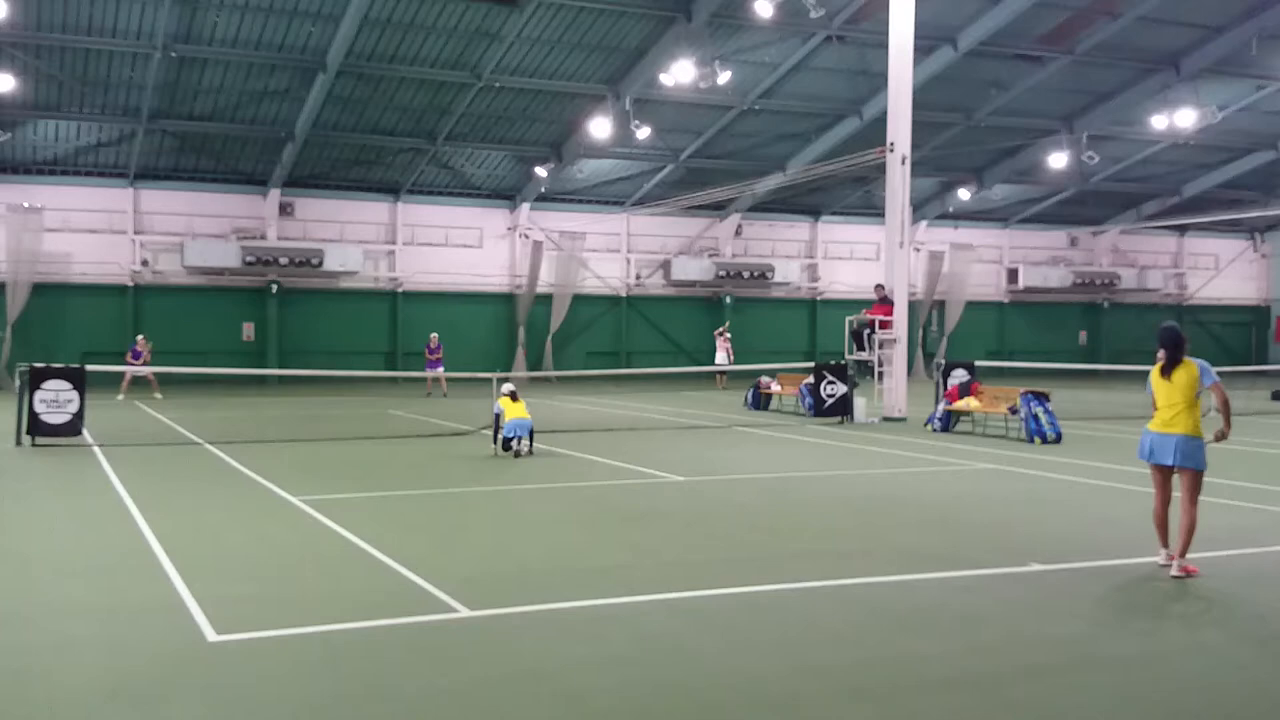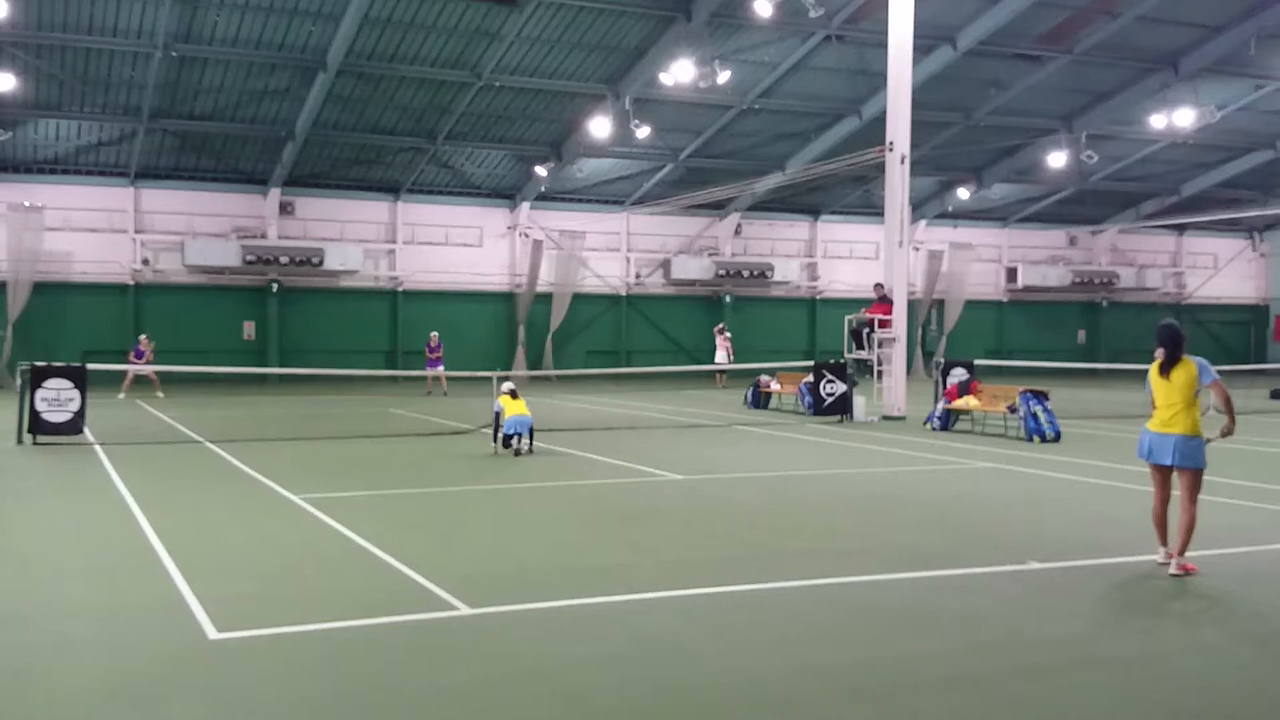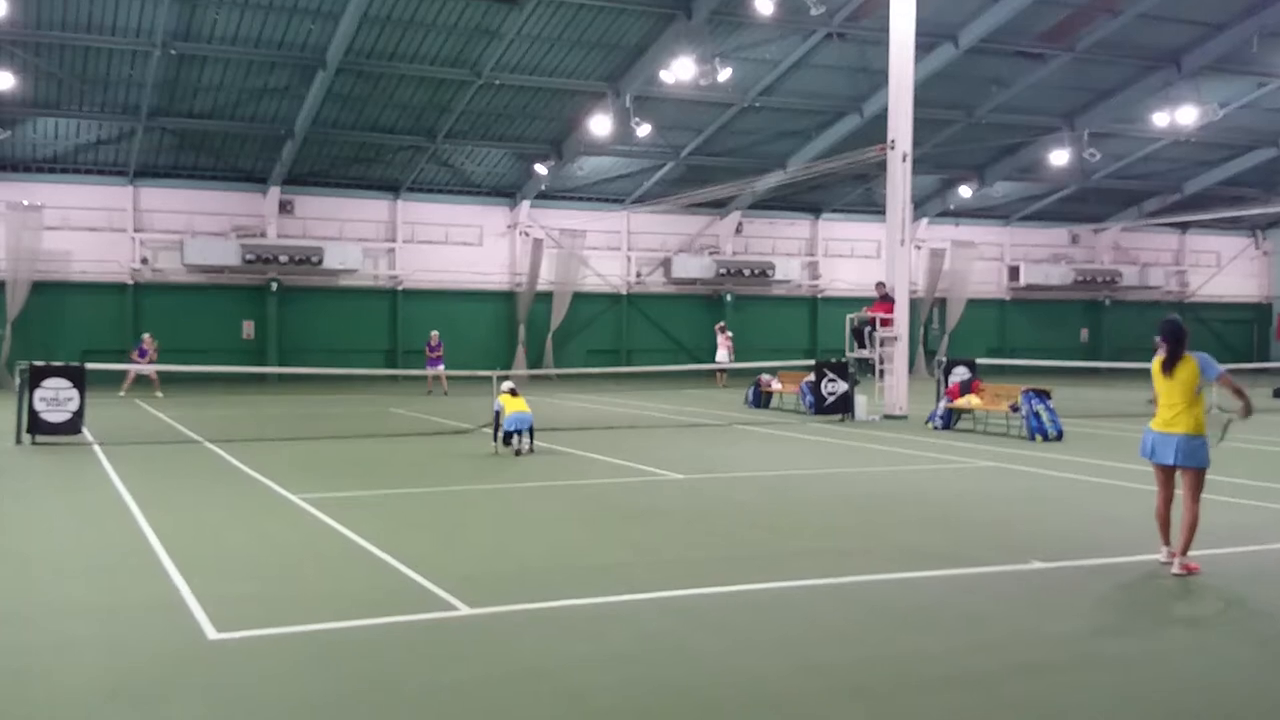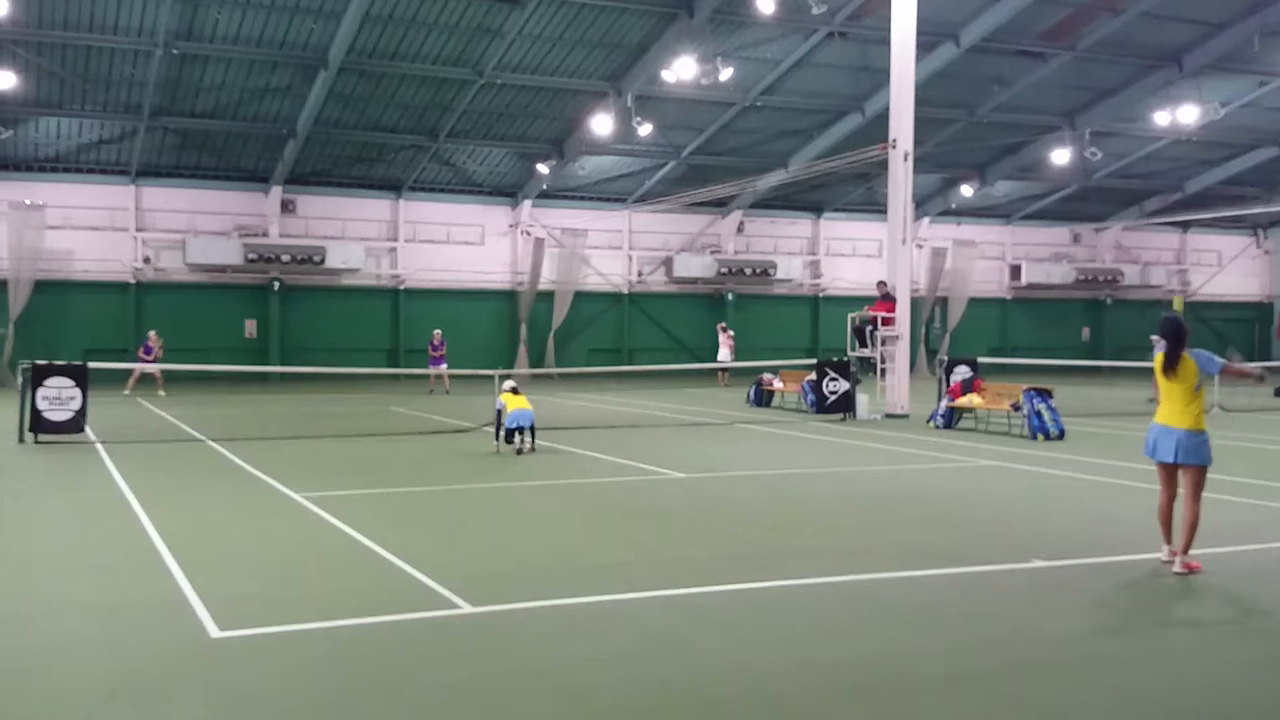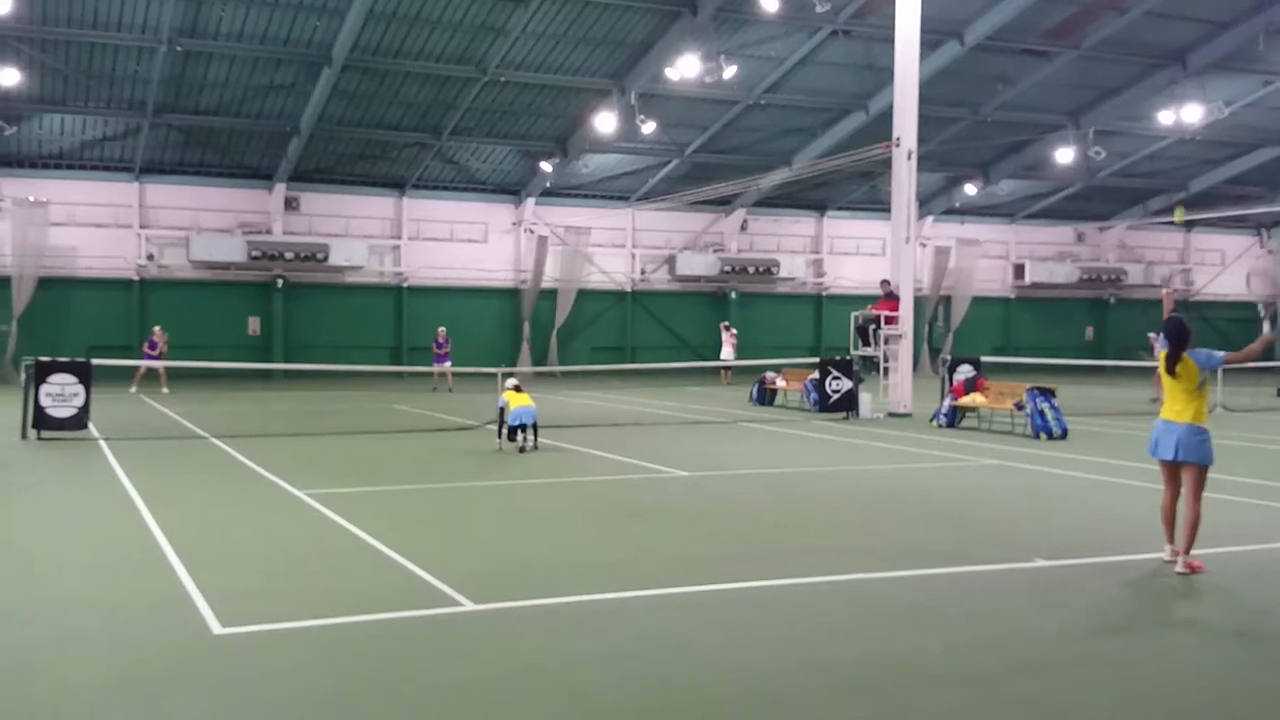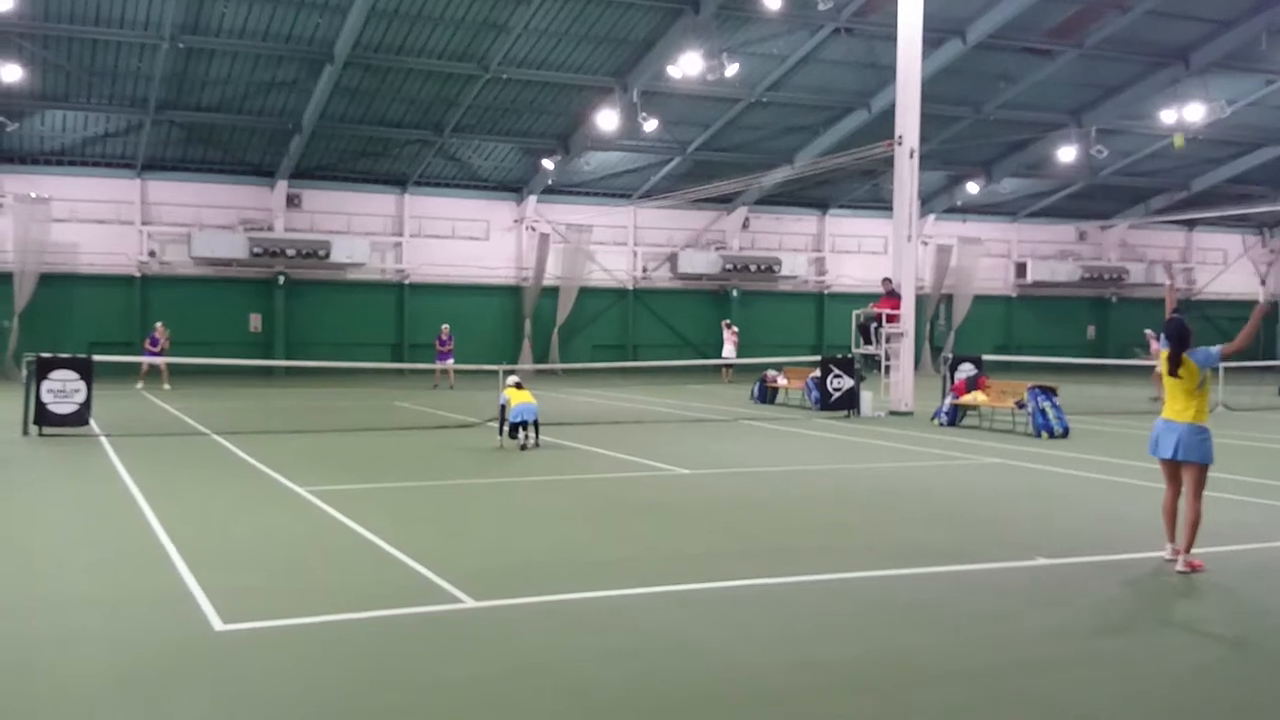
dt=0.1s
person 1, frame 1
left shoulder: (1155, 371)
right shoulder: (1198, 367)
right elbow: (1221, 397)
right wrist: (1226, 425)
left hip: (1156, 437)
right hip: (1186, 441)
left knee: (1161, 498)
right knee: (1189, 504)
left ankle: (1164, 552)
right ankle: (1179, 562)
person 1, frame 2
left shoulder: (1154, 369)
right shoulder: (1197, 365)
right elbow: (1223, 395)
right wrist: (1231, 420)
left hip: (1156, 436)
right hip: (1186, 440)
left knee: (1161, 497)
right knee: (1188, 503)
left ankle: (1163, 550)
right ankle: (1178, 560)
person 1, frame 3
left shoulder: (1157, 364)
right shoulder: (1198, 362)
right elbow: (1231, 385)
right wrist: (1246, 402)
left hip: (1159, 435)
right hip: (1188, 440)
left knee: (1164, 496)
right knee: (1191, 501)
left ankle: (1166, 549)
right ankle: (1181, 560)
person 1, frame 4
left shoulder: (1159, 356)
right shoulder: (1198, 358)
left elbow: (1163, 342)
right elbow: (1236, 371)
left wrist: (1169, 320)
right wrist: (1256, 373)
left hip: (1162, 432)
right hip: (1190, 436)
left knee: (1167, 494)
right knee: (1192, 499)
left ankle: (1168, 548)
right ankle: (1182, 558)
person 1, frame 5
left shoulder: (1164, 353)
right shoulder: (1198, 358)
left elbow: (1168, 325)
right elbow: (1243, 356)
left wrist: (1167, 295)
right wrist: (1266, 339)
left hip: (1165, 431)
right hip: (1191, 435)
left knee: (1170, 493)
right knee: (1192, 499)
left ankle: (1170, 548)
right ankle: (1184, 559)
person 1, frame 6
left shoulder: (1165, 353)
right shoulder: (1199, 358)
left elbow: (1169, 318)
right elbow: (1239, 344)
left wrist: (1169, 285)
right wrist: (1258, 313)
left hip: (1165, 429)
right hip: (1191, 434)
left knee: (1172, 491)
right knee: (1193, 498)
left ankle: (1170, 547)
right ankle: (1184, 557)
